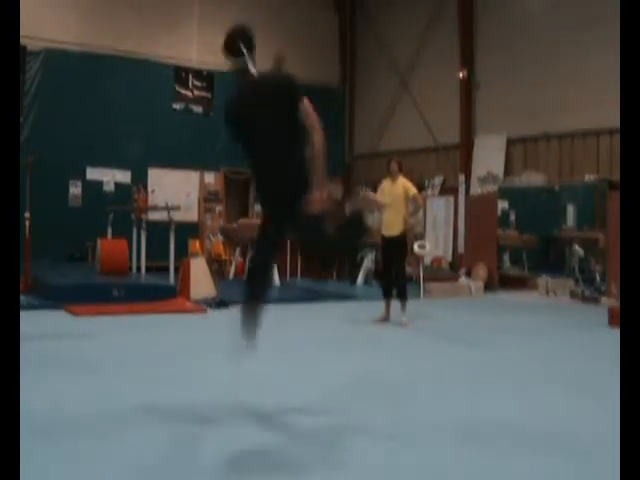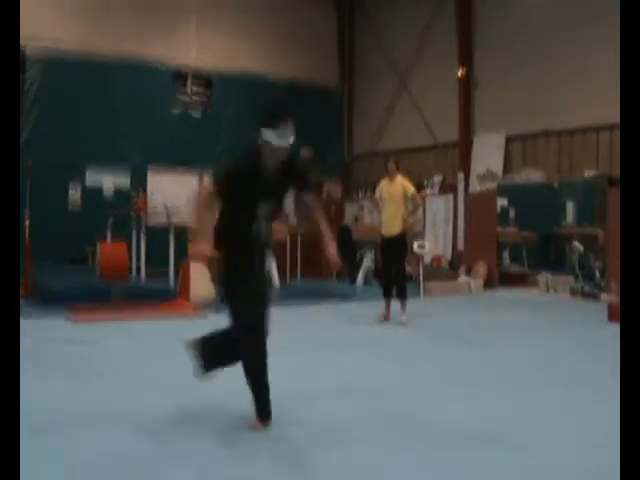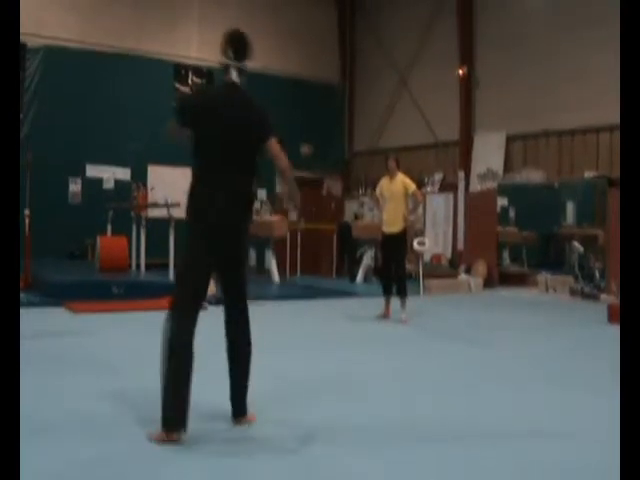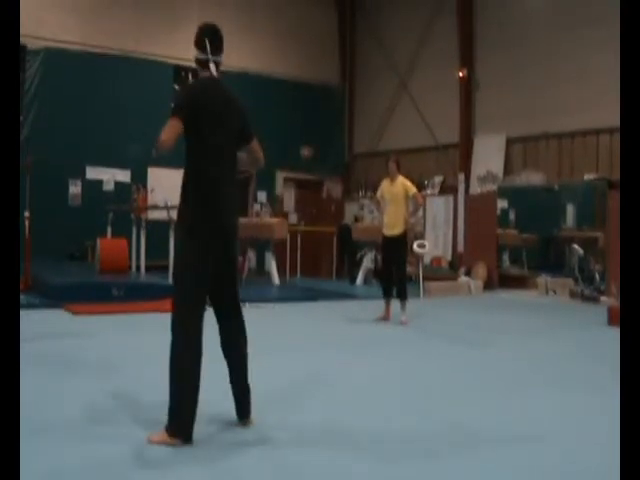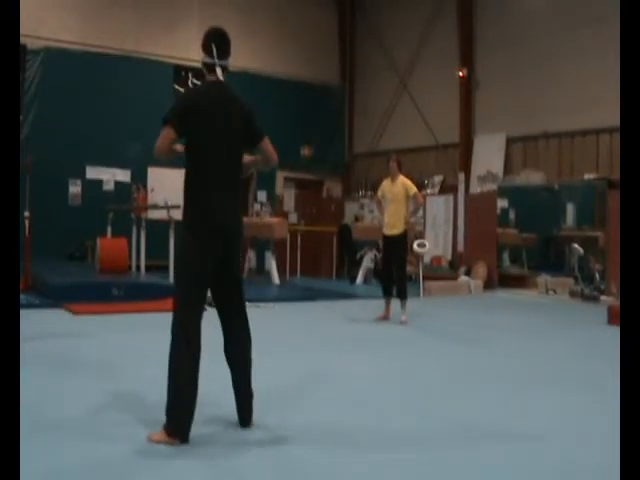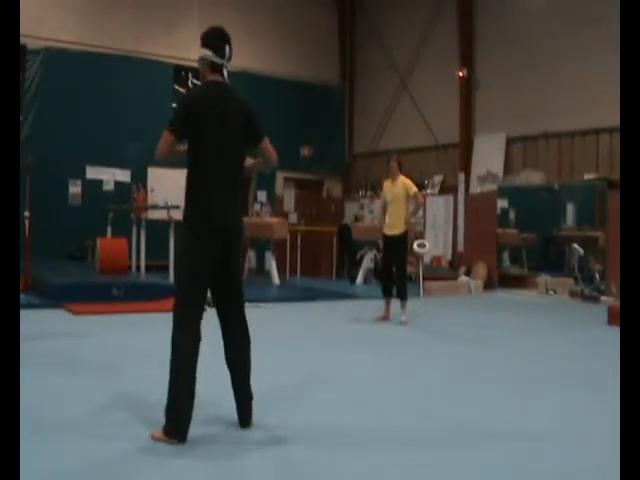
dt=0.3s
person 1, frame 1
left shoulder: (235, 104)
right shoulder: (283, 83)
right elbow: (314, 129)
right wrist: (318, 185)
left hip: (274, 190)
right hip: (296, 187)
person 1, frame 2
left shoulder: (292, 166)
right shoulder: (240, 168)
left elbow: (312, 203)
right elbow: (209, 199)
left wrist: (328, 240)
right wrist: (203, 239)
left hip: (254, 255)
right hip: (234, 256)
left knee: (251, 331)
right knee: (251, 332)
left ankle: (204, 350)
right ankle: (263, 412)
person 1, frame 3
left shoulder: (198, 99)
right shoulder: (254, 110)
left elbow: (179, 133)
right elbow: (283, 164)
right wrist: (292, 190)
left hip: (202, 219)
right hip: (236, 222)
left knee: (183, 313)
right knee: (237, 313)
left ankle: (173, 422)
right ankle: (240, 408)
person 1, frame 4
left shoulder: (193, 93)
right shoulder: (233, 103)
left elbow: (165, 142)
right elbow: (257, 159)
left wrist: (173, 132)
left hip: (198, 218)
right hip: (227, 218)
left knee: (187, 317)
right knee: (229, 311)
left ankle: (179, 427)
right ankle: (243, 408)
person 1, frame 5
left shoulder: (192, 100)
right shoulder: (240, 107)
left elbow: (161, 149)
right elbow: (272, 158)
left wrist: (186, 147)
left hip: (200, 221)
right hip: (231, 223)
left knee: (187, 317)
right knee: (234, 314)
left ankle: (177, 425)
right ankle: (245, 410)
person 1, frame 6
left shoulder: (193, 100)
right shoulder: (241, 107)
left elbow: (162, 152)
right elbow: (271, 159)
left hip: (200, 222)
right hip: (231, 224)
left knee: (187, 317)
right knee: (233, 314)
left ankle: (176, 425)
right ankle: (245, 411)
person 2, frame 1
left shoulder: (405, 183)
right shoulder: (383, 184)
left elbow: (419, 201)
left wrist: (409, 216)
left hip: (399, 233)
right hip: (385, 232)
left knee: (399, 272)
right knee: (385, 272)
left ankle: (403, 313)
right ankle: (386, 312)
person 2, frame 2
left shoulder: (403, 183)
right shoulder: (382, 184)
left elbow: (418, 200)
left wrist: (408, 215)
left hip: (398, 232)
right hip: (385, 232)
left knee: (399, 271)
right knee: (385, 272)
left ankle: (403, 312)
right ankle: (387, 311)
person 2, frame 3
left shoulder: (404, 180)
right shoulder: (382, 181)
left elbow: (419, 198)
left wrist: (409, 213)
left hip: (399, 230)
right hip: (386, 229)
left knee: (399, 269)
right knee: (385, 269)
left ankle: (403, 309)
right ankle: (386, 308)
person 2, frame 4
left shoulder: (404, 183)
right shoulder: (384, 184)
left elbow: (419, 201)
left wrist: (409, 216)
left hip: (400, 232)
right hip: (386, 232)
left knee: (400, 272)
right knee: (385, 272)
left ankle: (403, 311)
right ankle: (387, 311)
person 2, frame 5
left shoulder: (405, 182)
right shoulder: (384, 183)
left elbow: (420, 201)
left wrist: (410, 216)
left hip: (400, 232)
right hip: (386, 232)
left knee: (400, 271)
right knee: (385, 271)
left ankle: (403, 311)
right ankle: (386, 310)
person 2, frame 6
left shoulder: (405, 182)
right shoulder: (386, 184)
left elbow: (420, 201)
left wrist: (410, 216)
right wrist: (383, 220)
left hip: (400, 232)
right hip: (387, 232)
left knee: (400, 272)
right knee: (385, 271)
left ankle: (403, 311)
right ankle: (387, 310)
